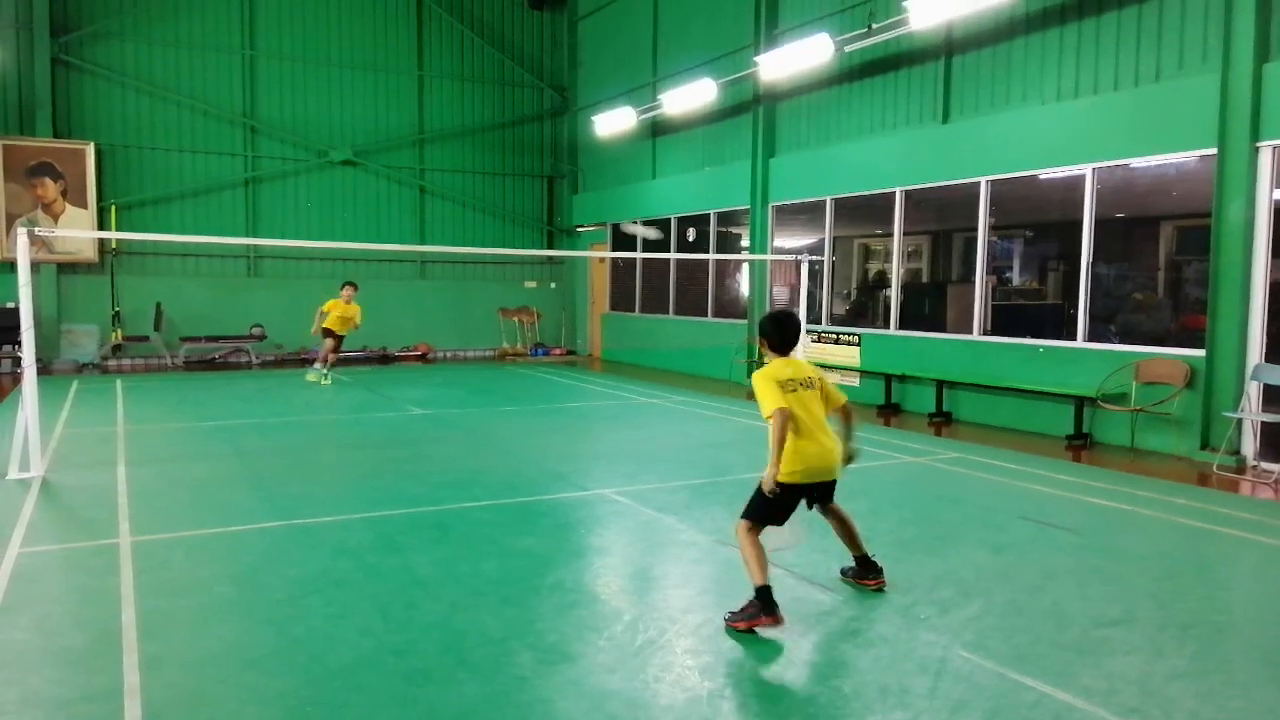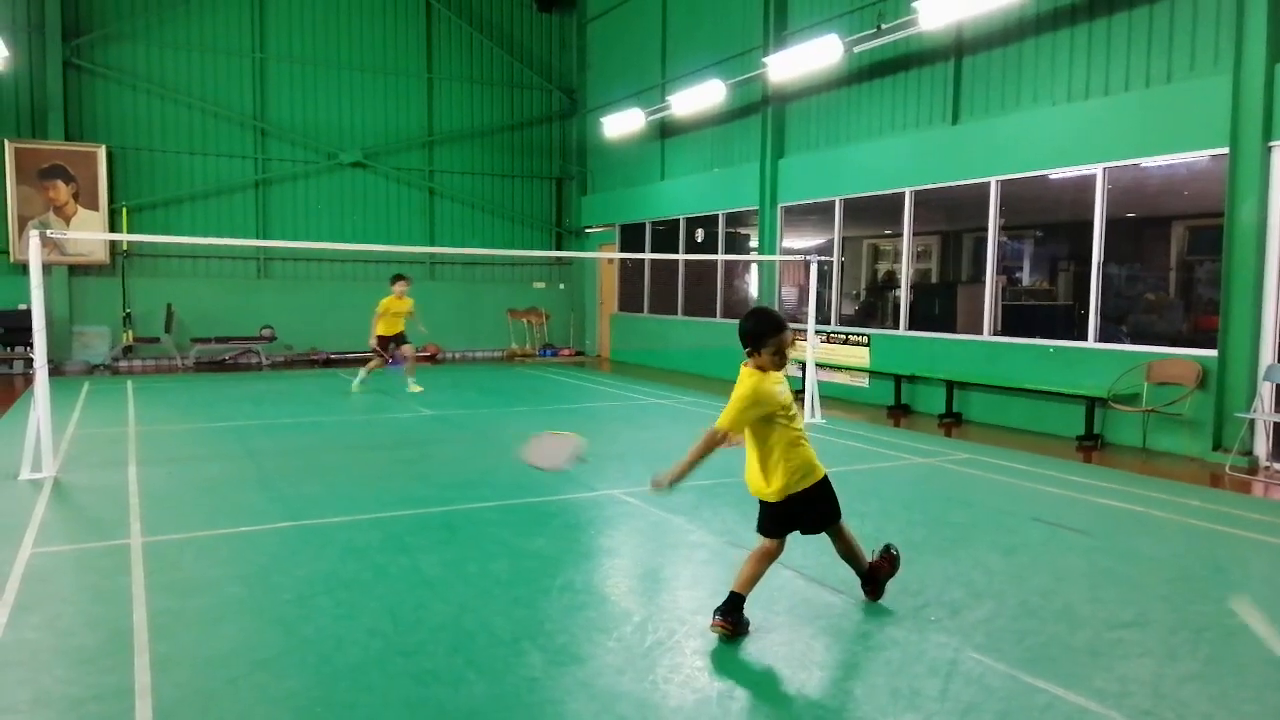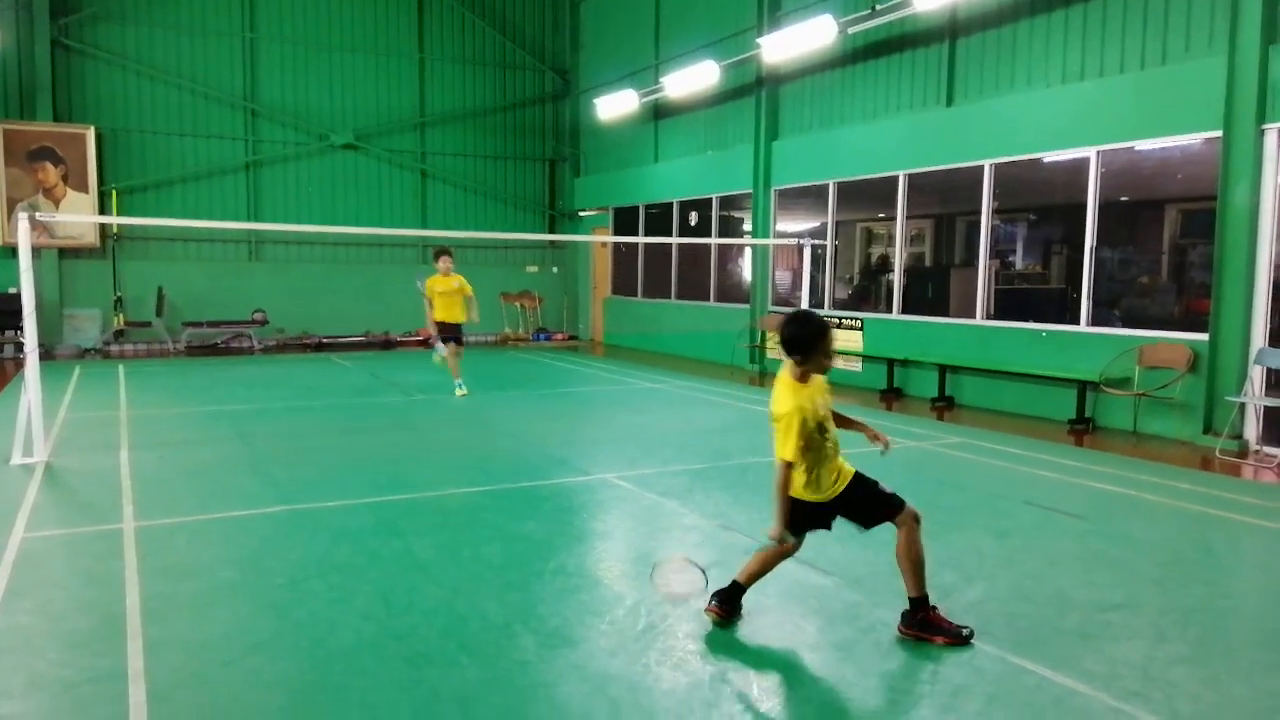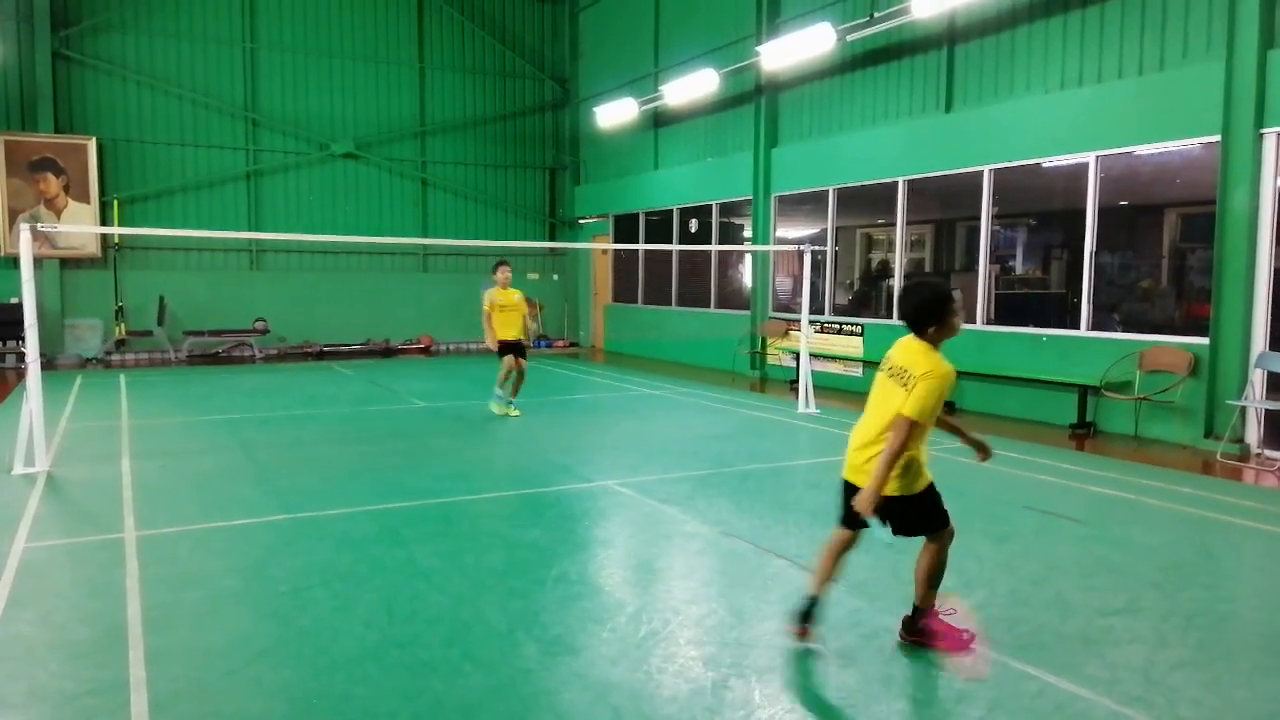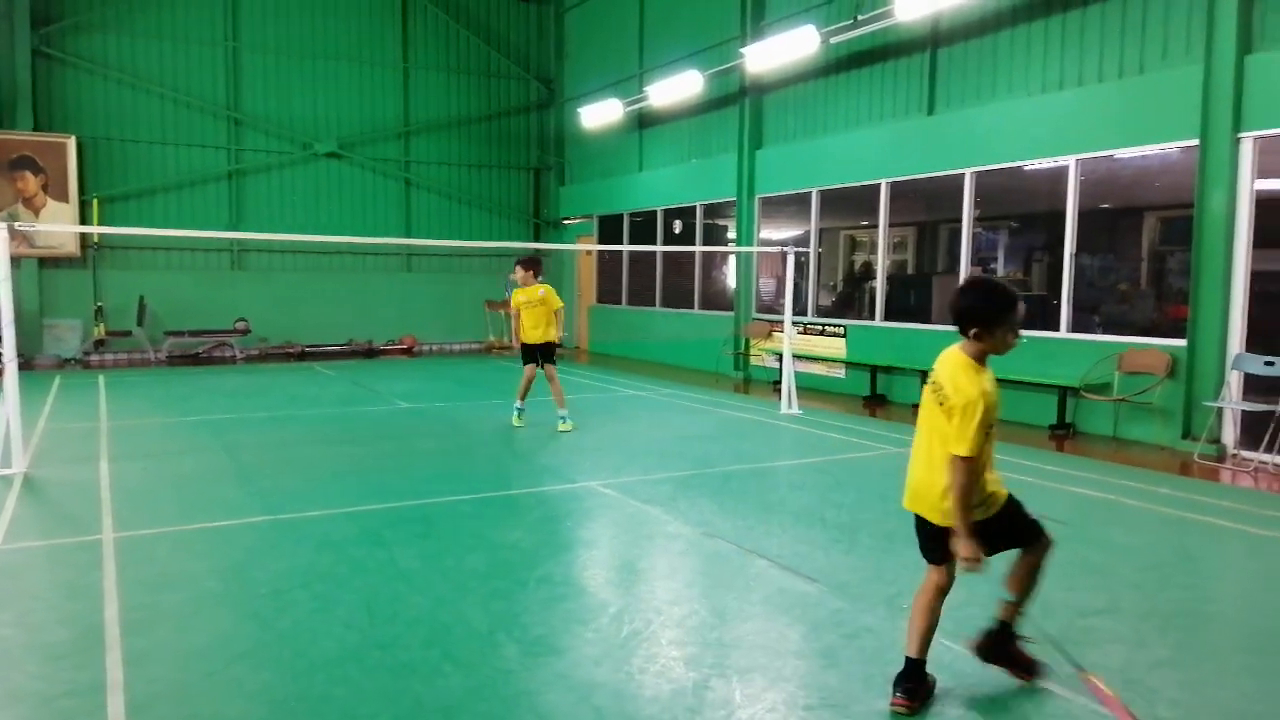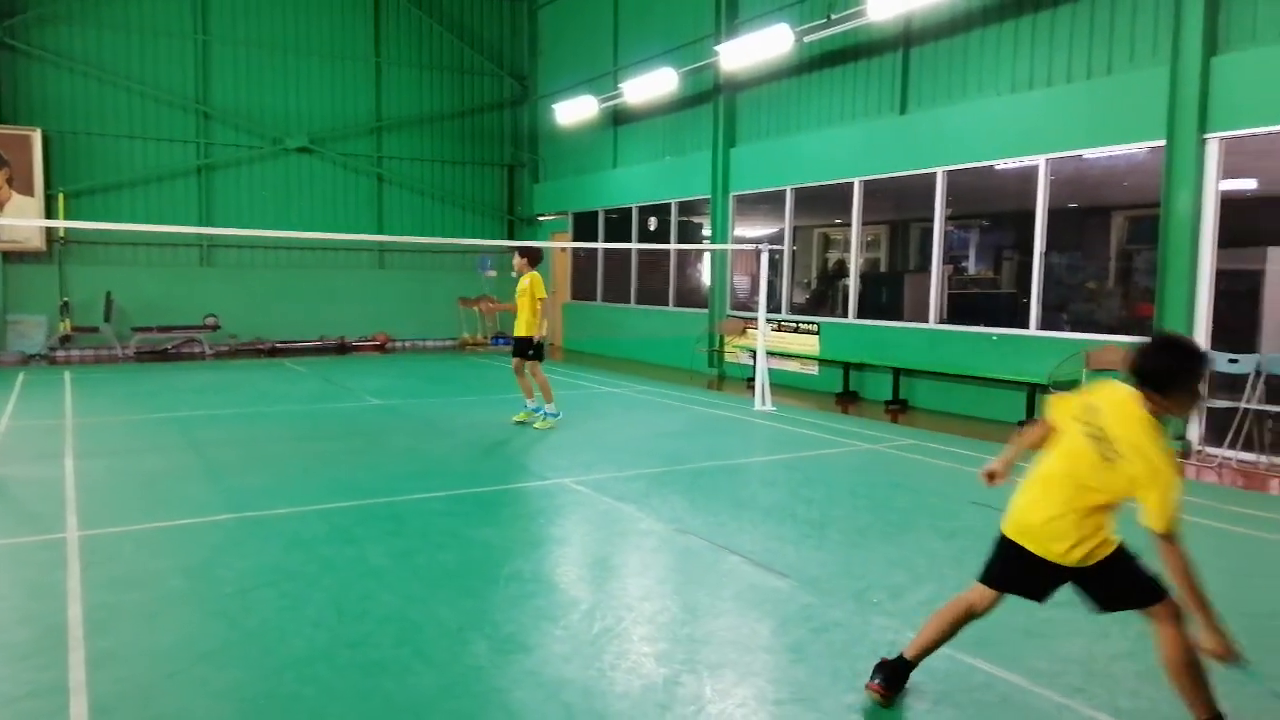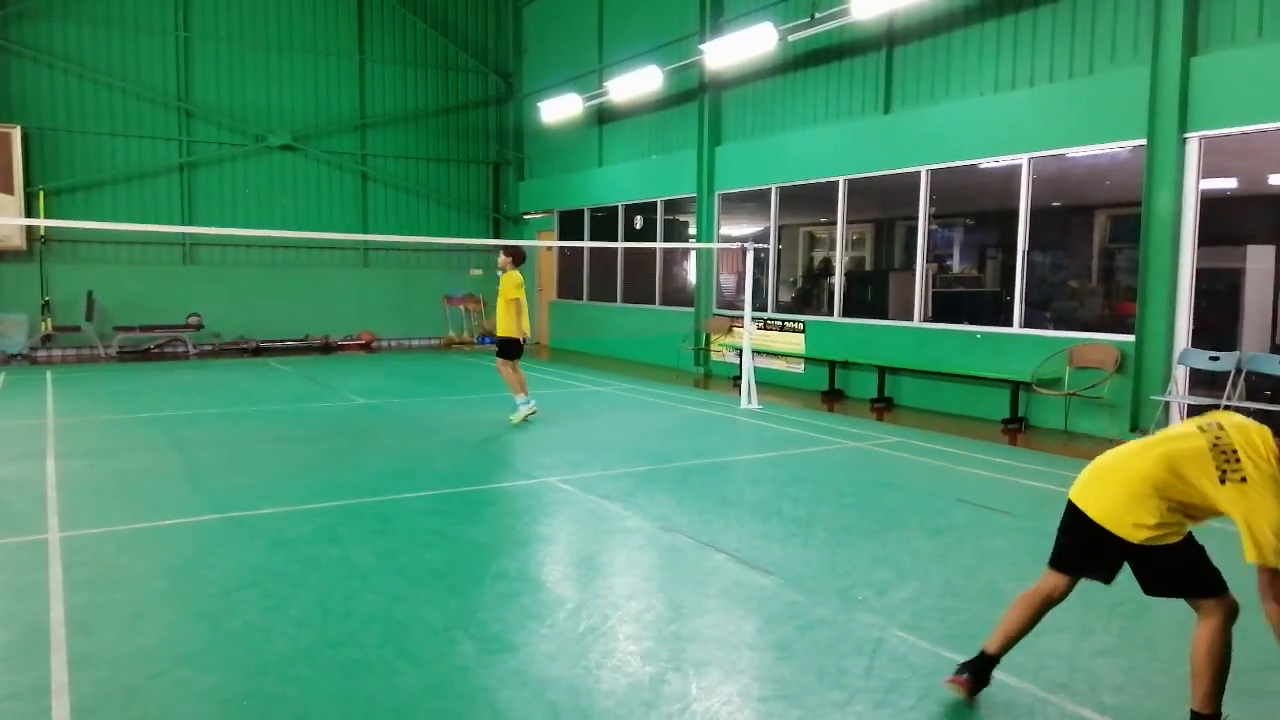
dt=0.4s
person 1, frame 1
left shoulder: (764, 376)
right shoulder: (811, 371)
left elbow: (780, 417)
right elbow: (845, 407)
left wrist: (772, 468)
right wrist: (847, 444)
left hip: (793, 465)
right hip: (827, 459)
left knee: (747, 529)
right knee: (827, 506)
left ankle: (764, 604)
right ankle: (867, 569)
person 1, frame 2
left shoulder: (769, 373)
right shoulder: (754, 388)
right elbow: (718, 435)
right wrist: (679, 471)
left hip: (770, 479)
right hip: (799, 474)
left knee: (771, 544)
right knee: (834, 526)
left ankle: (729, 612)
right ankle: (871, 576)
person 1, frame 3
left shoulder: (809, 376)
right shoulder: (792, 407)
right elbow: (786, 464)
left wrist: (865, 429)
right wrist: (781, 520)
left hip: (834, 472)
right hip: (817, 484)
left knee: (790, 542)
right knee: (907, 519)
left ankle: (726, 598)
right ankle: (918, 615)
person 1, frame 4
left shoulder: (902, 348)
right shoulder: (938, 370)
right elbow: (901, 430)
left wrist: (966, 436)
right wrist: (873, 489)
left hip: (860, 461)
right hip: (896, 472)
left knee: (846, 533)
right knee: (939, 535)
left ankle: (809, 607)
right ankle: (920, 621)
person 1, frame 5
left shoulder: (951, 358)
right shoulder: (976, 390)
right elbow: (961, 466)
right wrist: (964, 534)
left hip: (924, 490)
right hip: (965, 497)
left knee: (939, 575)
right knee: (1037, 543)
left ankle: (911, 679)
right ankle: (1001, 636)
person 1, frame 6
left shoulder: (1109, 394)
right shoulder: (1154, 457)
left elbow: (1046, 425)
right elbow: (1169, 546)
left wrist: (1006, 460)
right wrist: (1209, 627)
left hip: (1027, 521)
right hip: (1074, 539)
left knee: (976, 601)
right knee: (1167, 616)
left ankle: (890, 673)
person 1, frame 7
left shoulder: (1232, 423)
left hip: (1094, 485)
right hip: (1141, 515)
left knee: (1053, 586)
right knee: (1218, 610)
left ankle: (977, 668)
